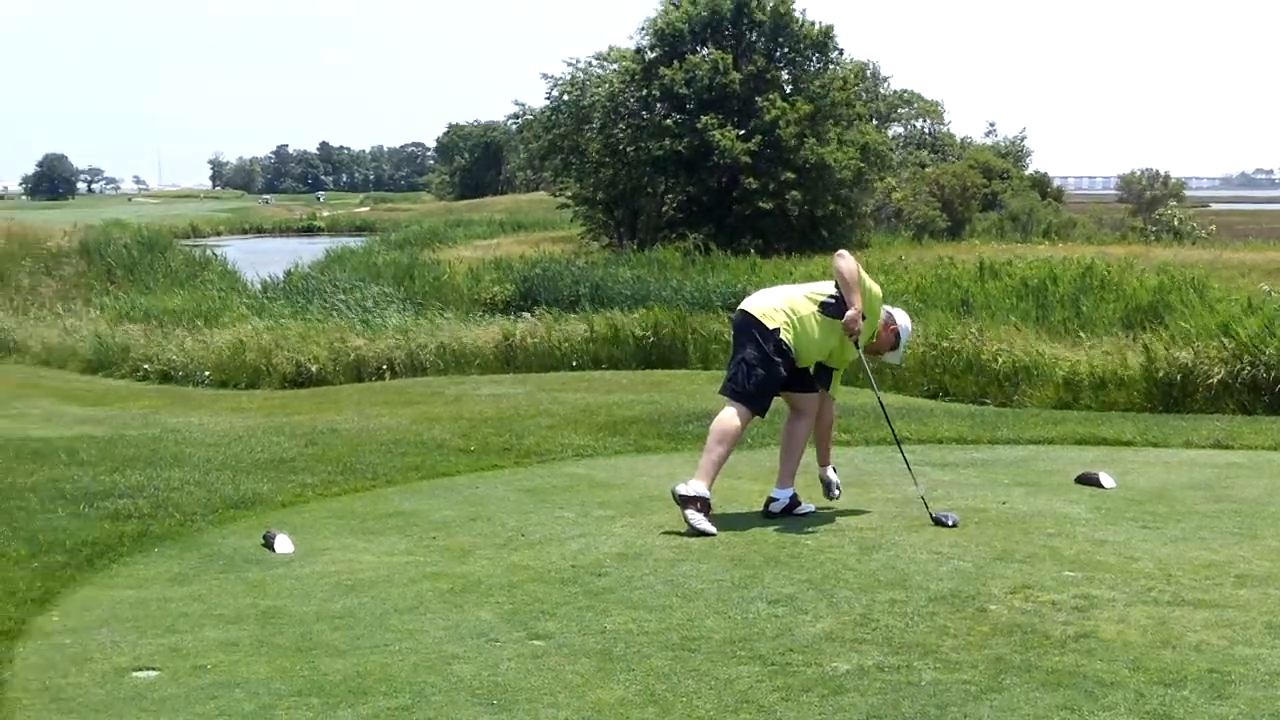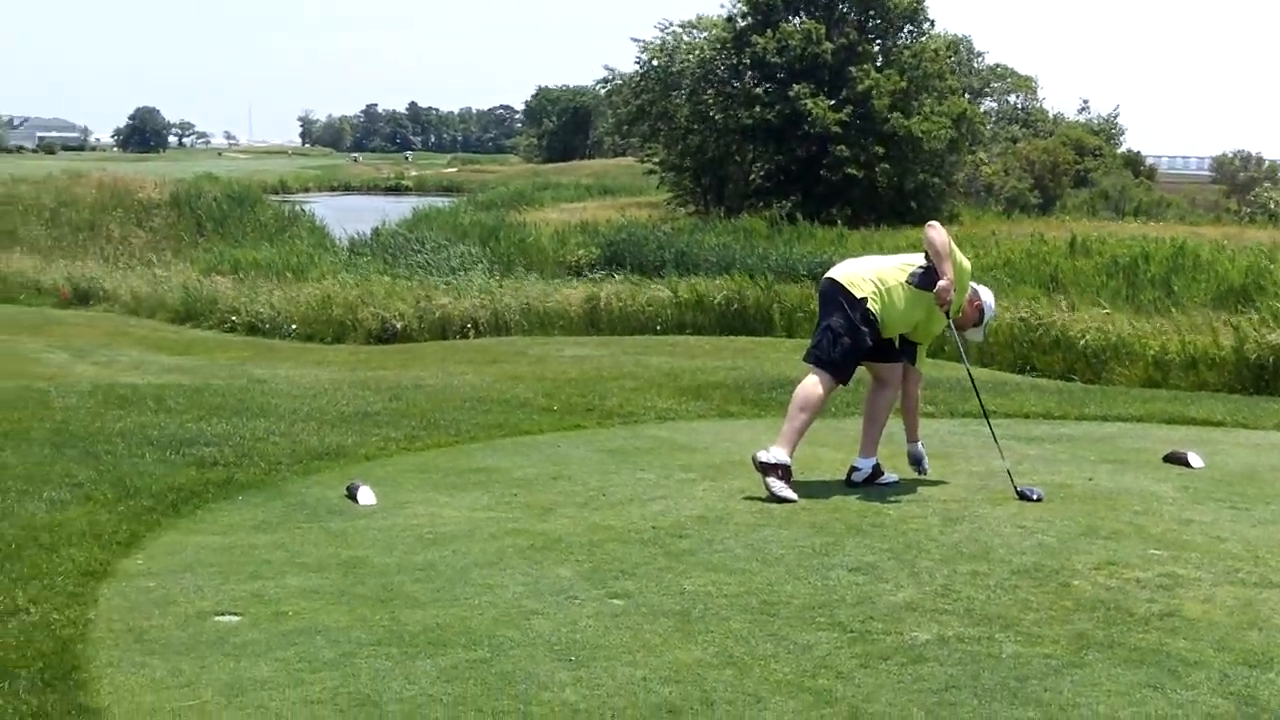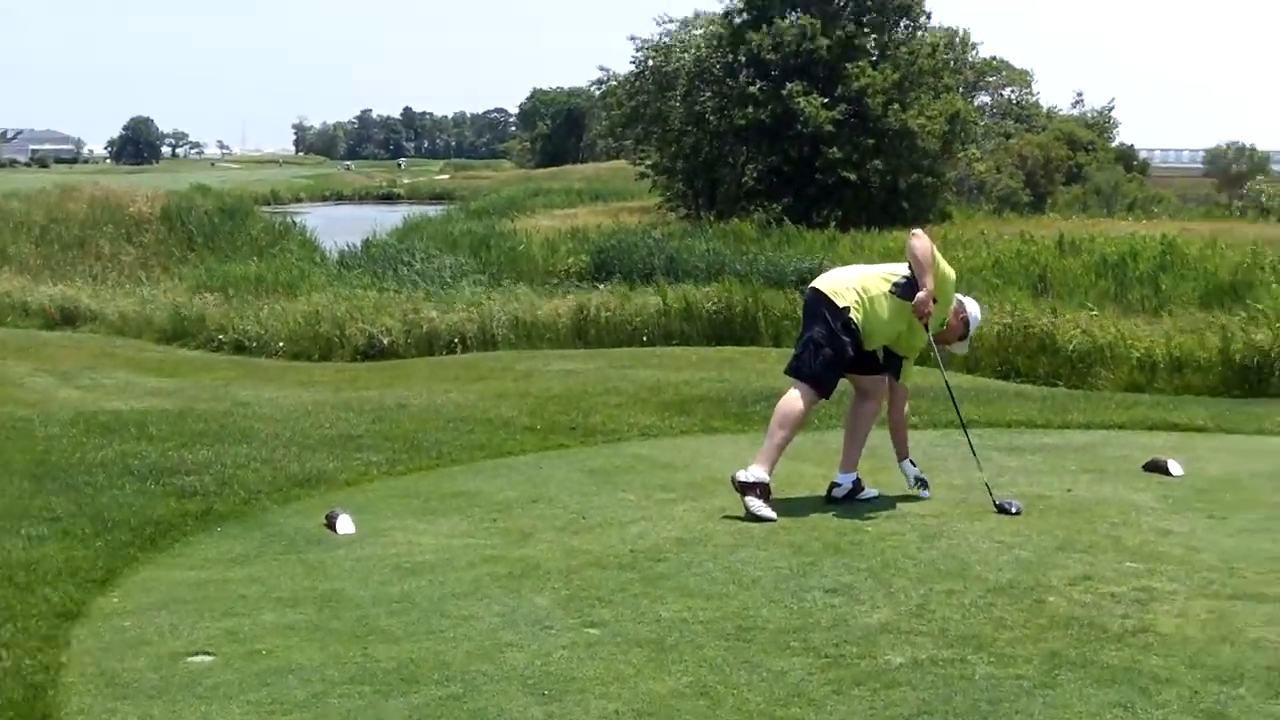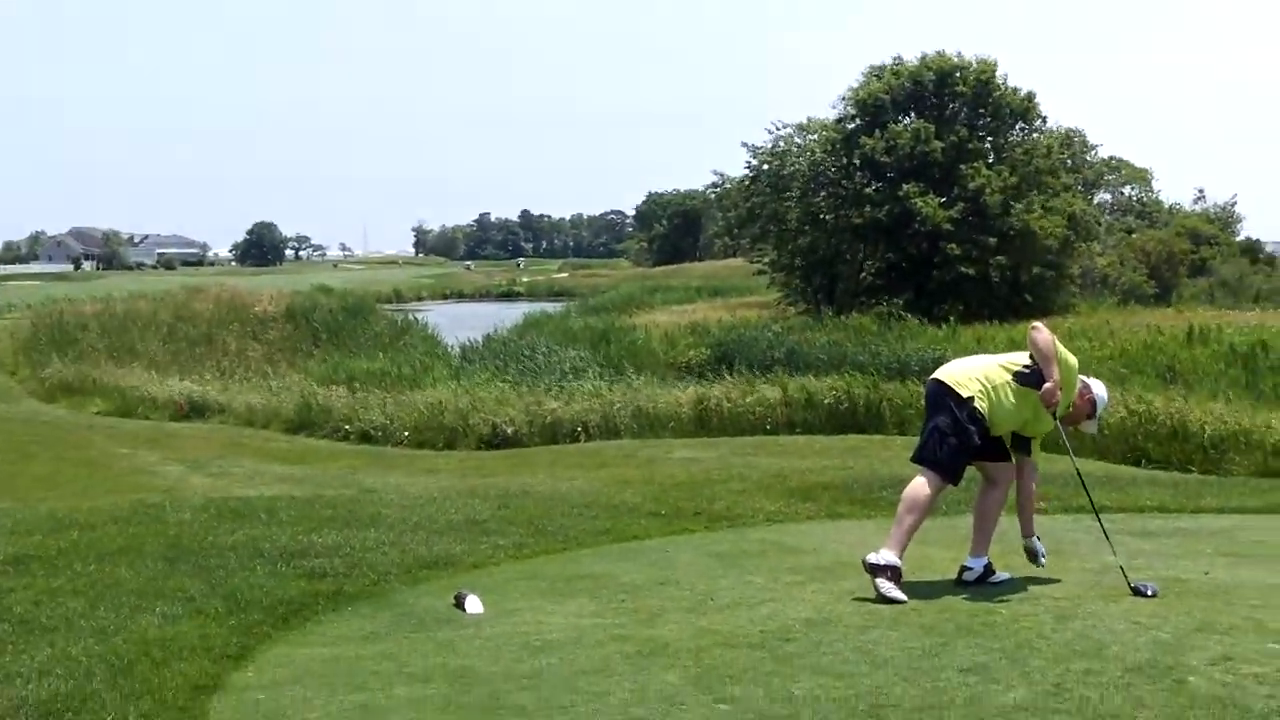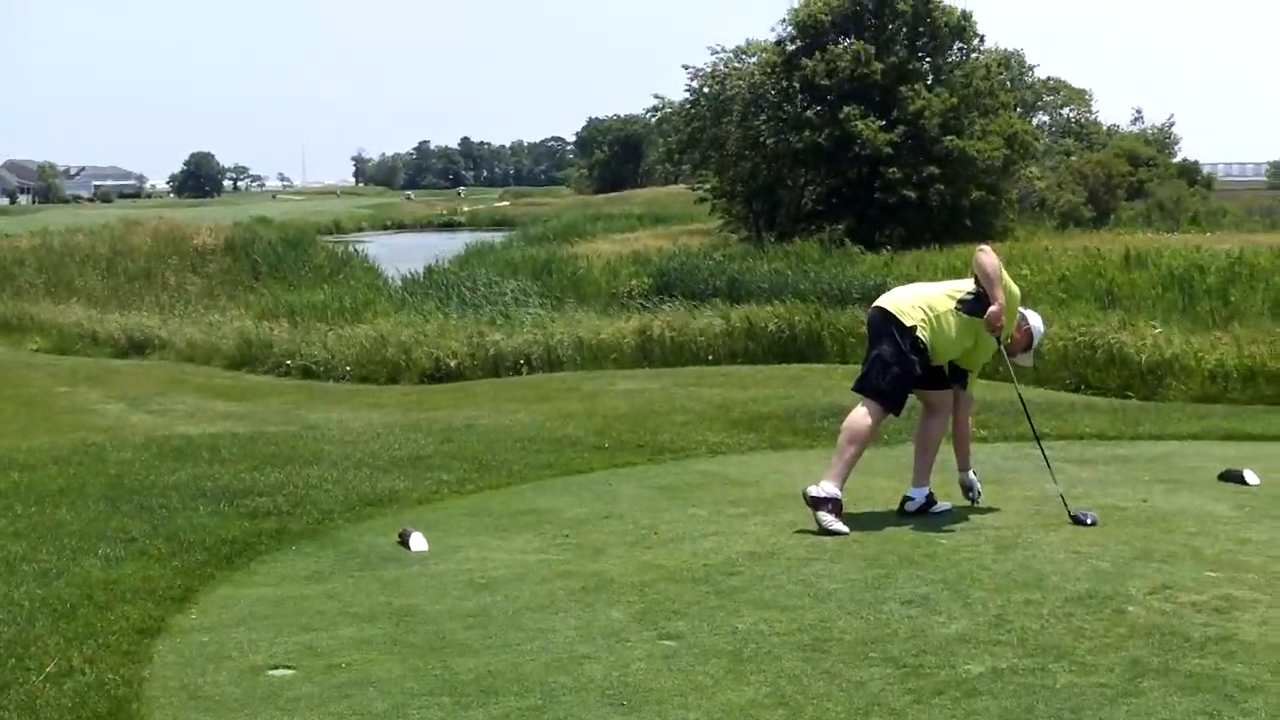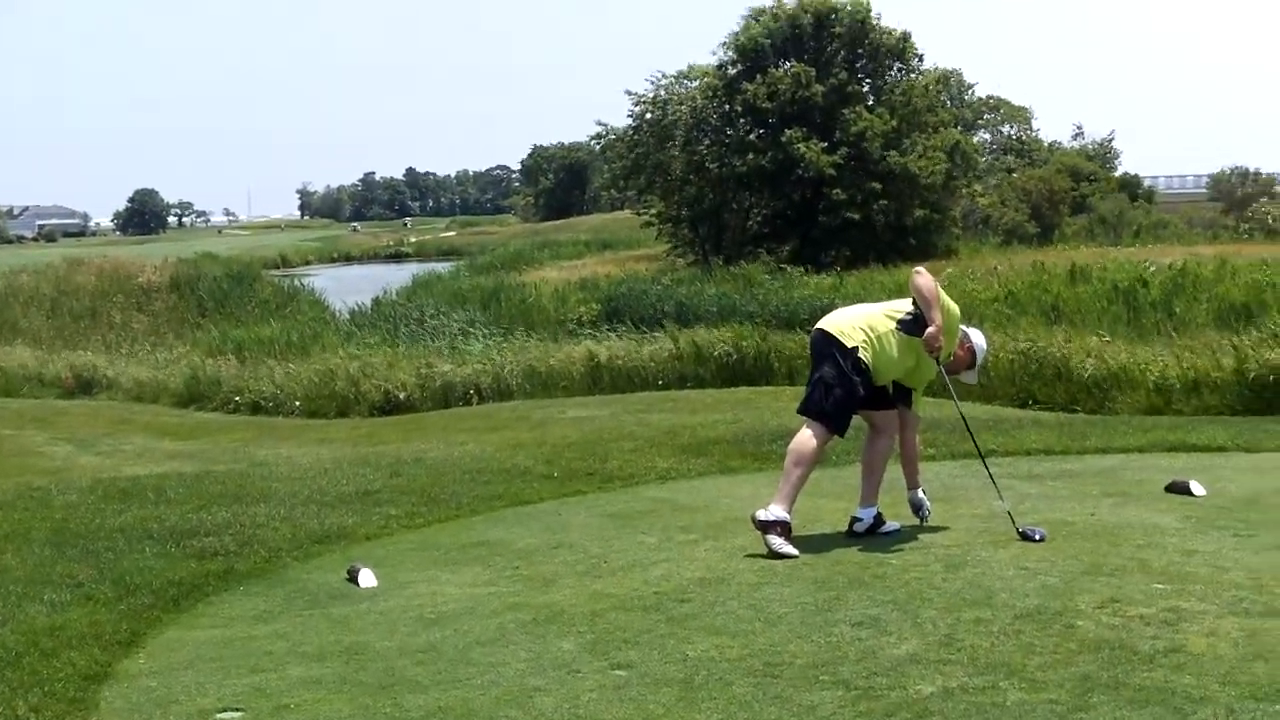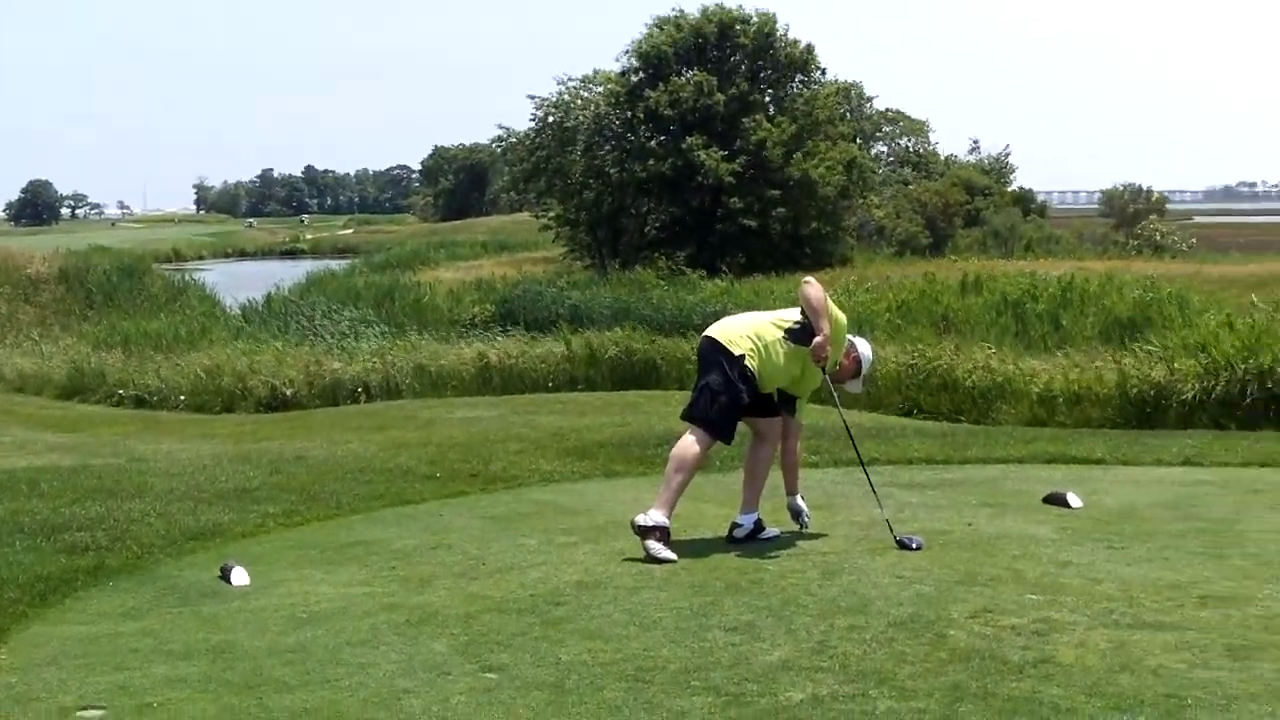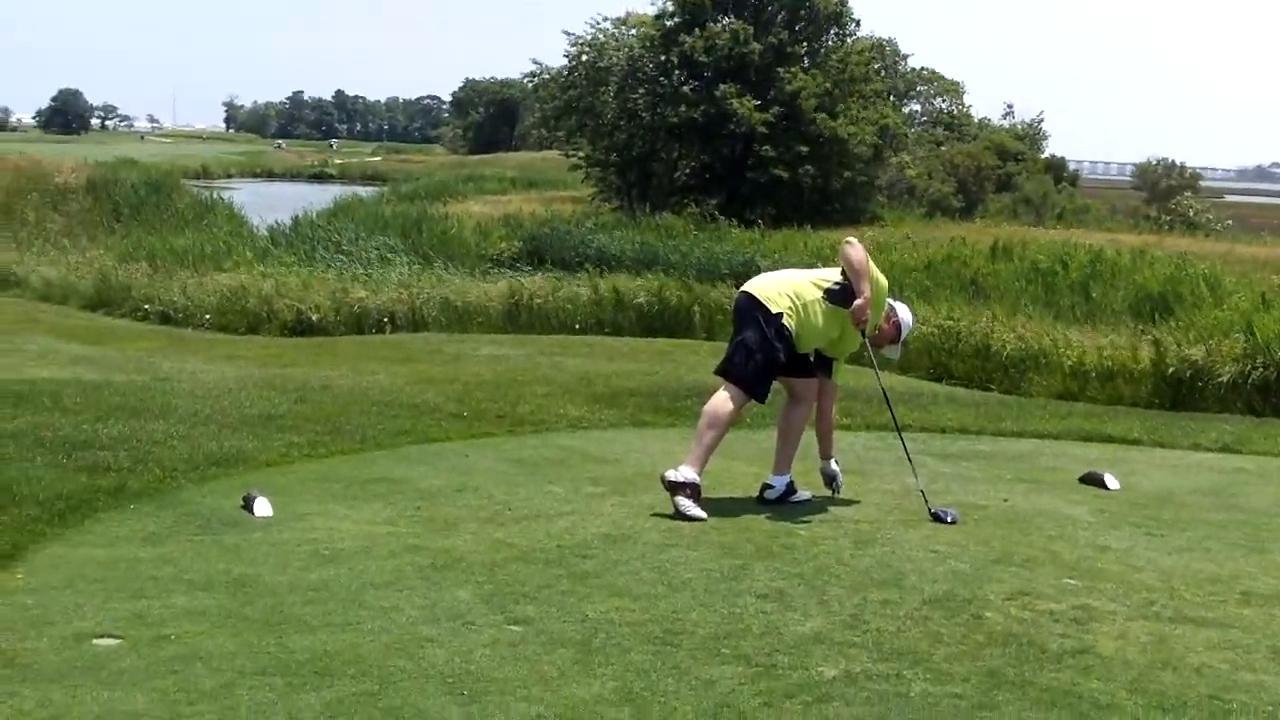
dt=0.5s
person 1, frame 1
left shoulder: (842, 352)
right shoulder: (872, 299)
left elbow: (824, 409)
right elbow: (842, 257)
left wrist: (825, 468)
right wrist: (855, 309)
right hip: (766, 320)
left knee: (807, 405)
right knee: (742, 407)
left ankle: (782, 497)
right ankle: (695, 493)
person 1, frame 2
left shoulder: (925, 326)
right shoulder: (961, 272)
left elbow: (910, 386)
right elbow: (932, 228)
left wrist: (914, 443)
right wrist: (947, 279)
right hip: (853, 289)
left knee: (890, 377)
right knee: (826, 376)
left ankle: (864, 466)
right ankle: (776, 459)
person 1, frame 3
left shoulder: (912, 341)
right shoulder: (943, 281)
left elbow: (897, 402)
right elbow: (917, 237)
left wrist: (905, 461)
right wrist: (924, 290)
right hip: (836, 300)
left knee: (874, 389)
right knee: (808, 390)
left ankle: (845, 482)
right ankle: (755, 477)
person 1, frame 4
left shoulder: (1038, 422)
right shoulder: (1068, 371)
left elbow: (1026, 480)
right elbow: (1036, 329)
left wrist: (1030, 538)
right wrist: (1052, 381)
right hip: (959, 389)
left knee: (1002, 474)
right knee: (935, 477)
left ankle: (976, 565)
right ankle: (886, 561)
person 1, frame 5
left shoulder: (978, 349)
right shoulder: (1011, 296)
left elbow: (960, 412)
right elbow: (983, 252)
left wrist: (965, 471)
right wrist: (998, 304)
right hip: (902, 318)
left knee: (942, 403)
right knee: (876, 406)
left ankle: (917, 496)
right ankle: (827, 493)
person 1, frame 6
left shoulder: (921, 369)
right shoulder: (951, 317)
left elbow: (908, 432)
right elbow: (918, 274)
left wrist: (915, 490)
right wrist: (935, 325)
right hip: (844, 339)
left knee: (886, 424)
right knee: (820, 428)
left ankle: (866, 516)
right ankle: (775, 516)
person 1, frame 7
left shoulder: (808, 376)
right shoulder: (838, 326)
left elbow: (789, 440)
right elbow: (808, 284)
left wrist: (793, 497)
right wrist: (823, 335)
right hip: (731, 347)
left knee: (770, 431)
right knee: (703, 434)
left ankle: (746, 522)
right ankle: (655, 520)
person 1, frame 8
left shoulder: (843, 341)
right shoulder: (878, 290)
left elbow: (824, 404)
right elbow: (850, 245)
left wrist: (827, 461)
right wrist: (863, 298)
right hip: (769, 304)
left knee: (806, 392)
right knee: (737, 392)
left ankle: (778, 483)
right ankle: (685, 478)
